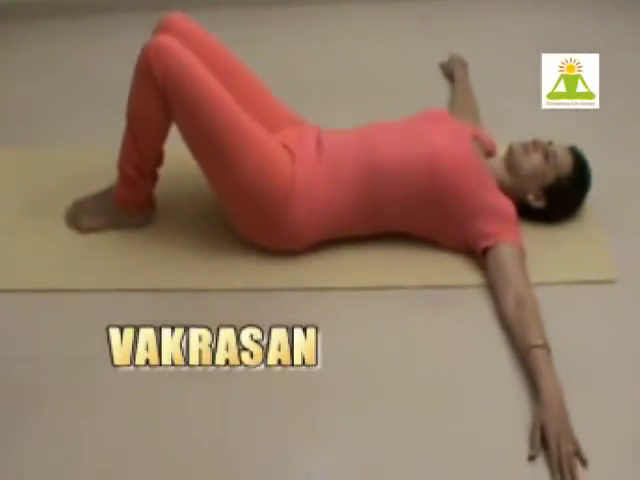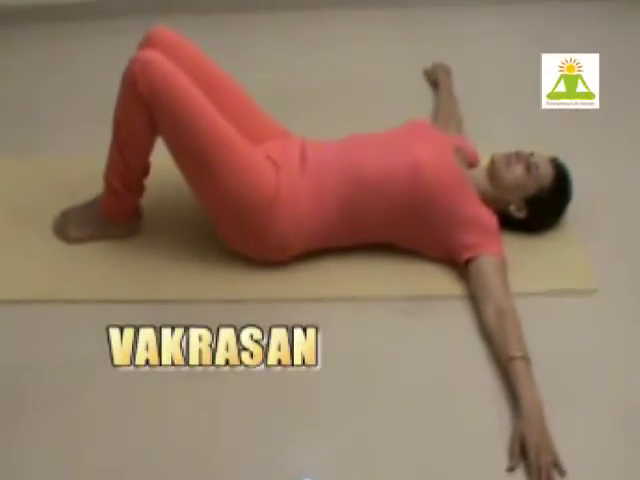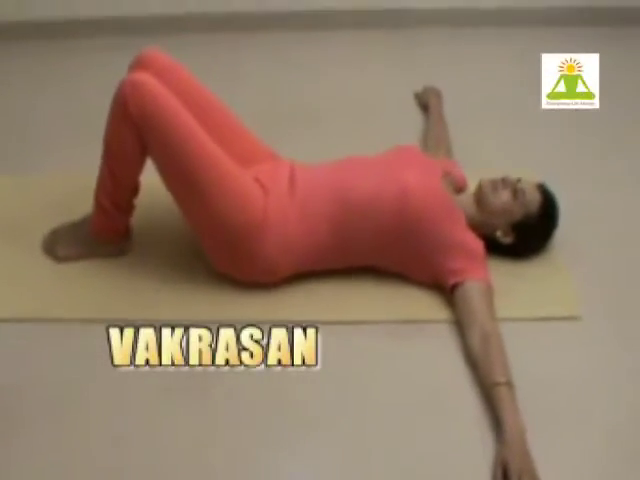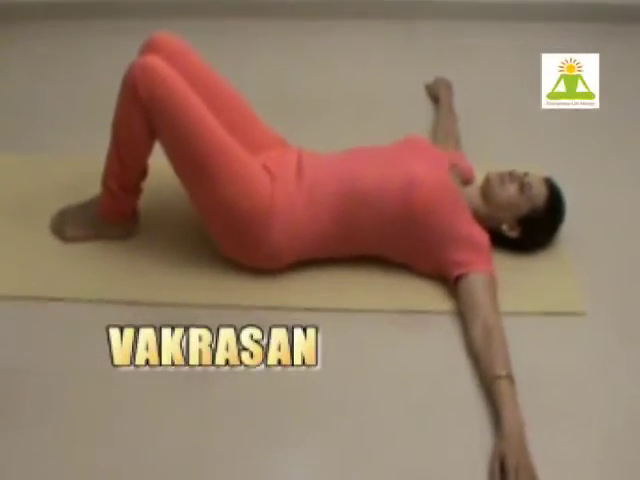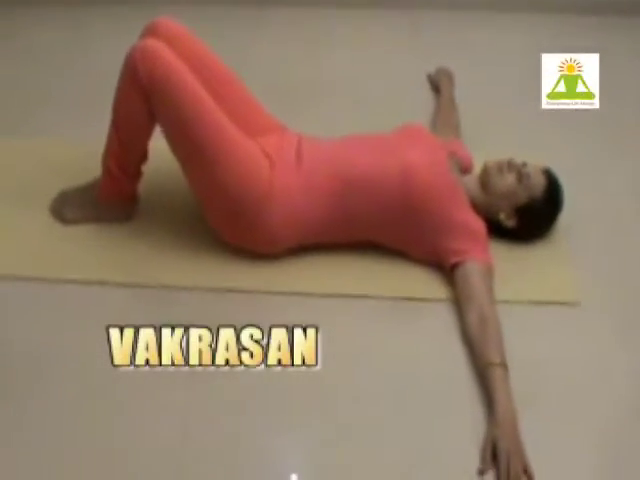
dt=0.2s
person 1, frame 1
left shoulder: (495, 215)
right shoulder: (476, 144)
left elbow: (516, 296)
right elbow: (461, 107)
left wrist: (550, 398)
right wrist: (459, 70)
left hip: (284, 200)
right hip: (298, 144)
left knee: (160, 56)
right knee: (172, 28)
left ankle: (129, 202)
right ankle: (135, 188)
person 1, frame 2
left shoulder: (477, 226)
right shoulder: (458, 153)
left elbow: (497, 309)
right elbow: (445, 115)
left wrist: (530, 410)
right wrist: (443, 78)
left hip: (270, 210)
right hip: (283, 154)
left knee: (146, 70)
right knee: (158, 41)
left ankle: (116, 212)
right ankle: (120, 201)
person 1, frame 3
left shoulder: (463, 252)
right shoulder: (447, 178)
left elbow: (482, 331)
right elbow: (435, 140)
left wrist: (513, 432)
right wrist: (433, 102)
left hip: (257, 232)
right hip: (272, 178)
left knee: (136, 92)
right knee: (149, 63)
left ankle: (106, 231)
right ankle: (110, 221)
person 1, frame 4
left shoulder: (468, 243)
right shoulder: (454, 170)
left elbow: (484, 324)
right elbow: (444, 130)
left wrist: (511, 424)
right wrist: (444, 94)
left hip: (264, 221)
right hip: (279, 165)
left knee: (146, 77)
right knee: (160, 48)
left ankle: (113, 214)
right ankle: (118, 203)
person 1, frame 5
left shoulder: (465, 232)
right shoulder: (454, 159)
left elbow: (479, 310)
right elbow: (444, 120)
left wrist: (503, 412)
right wrist: (445, 84)
left hip: (262, 203)
right hip: (278, 148)
left knee: (147, 59)
right knee: (161, 32)
left ankle: (113, 196)
right ankle: (117, 185)
